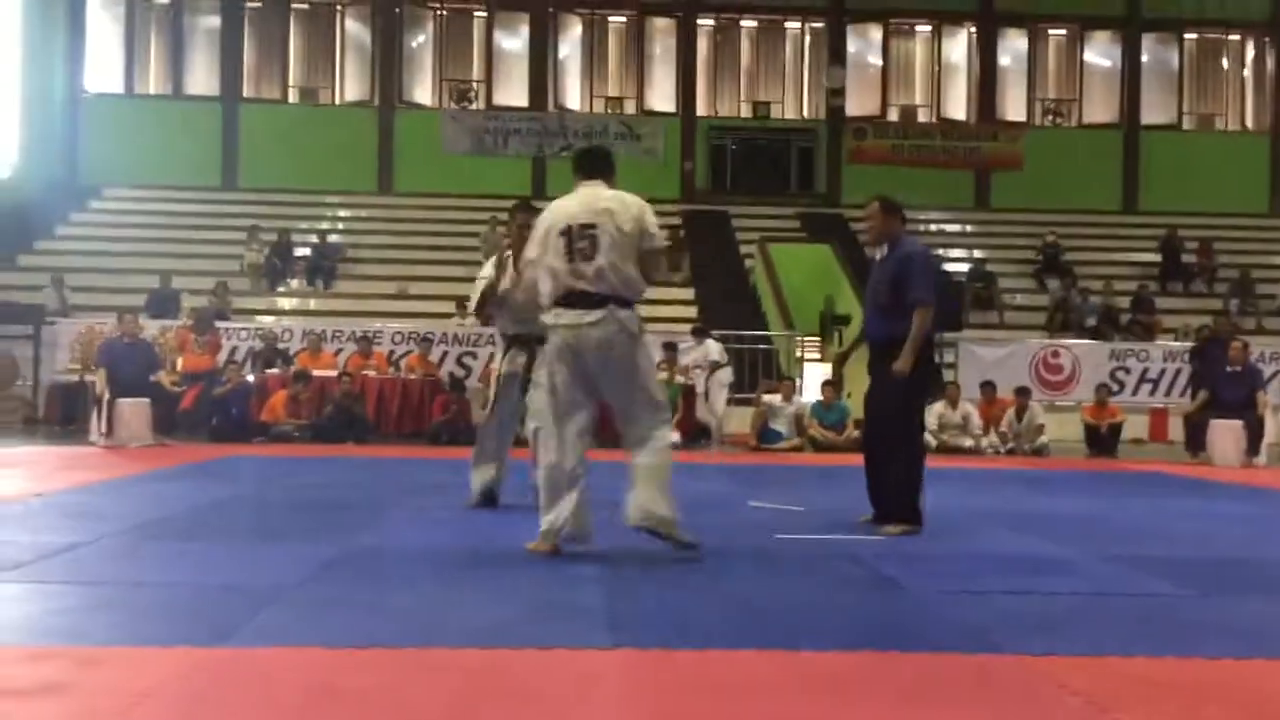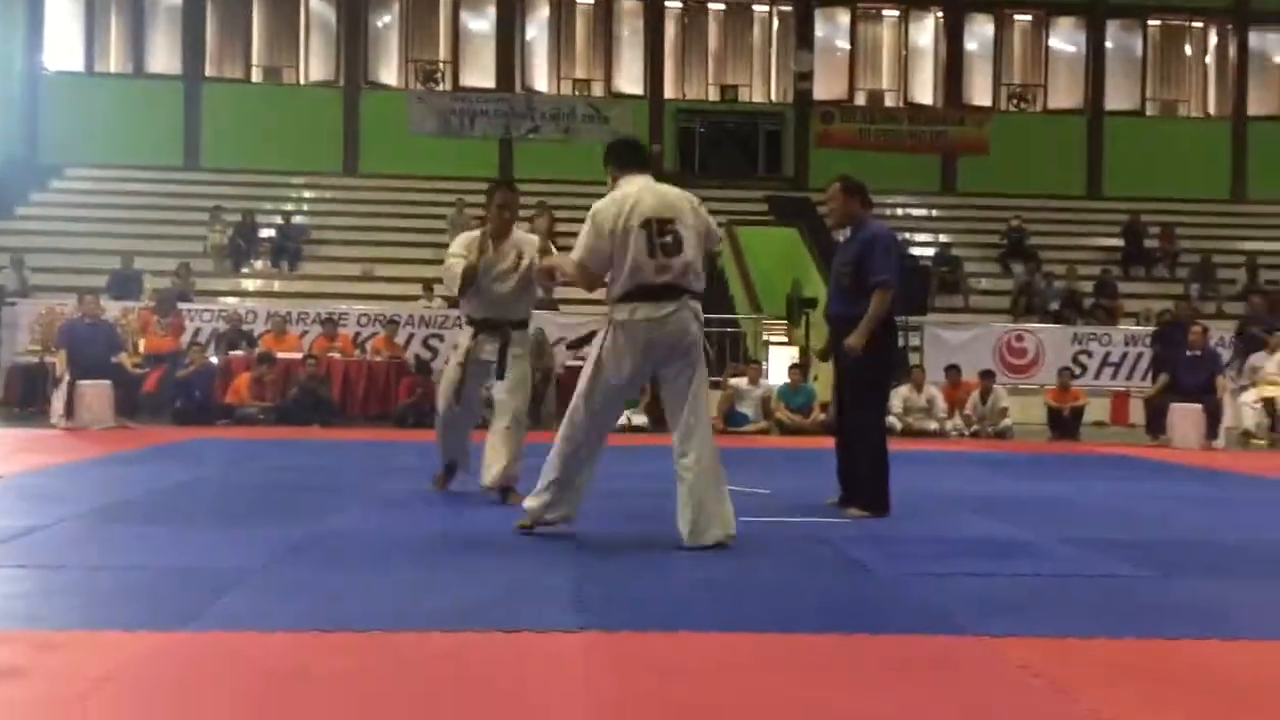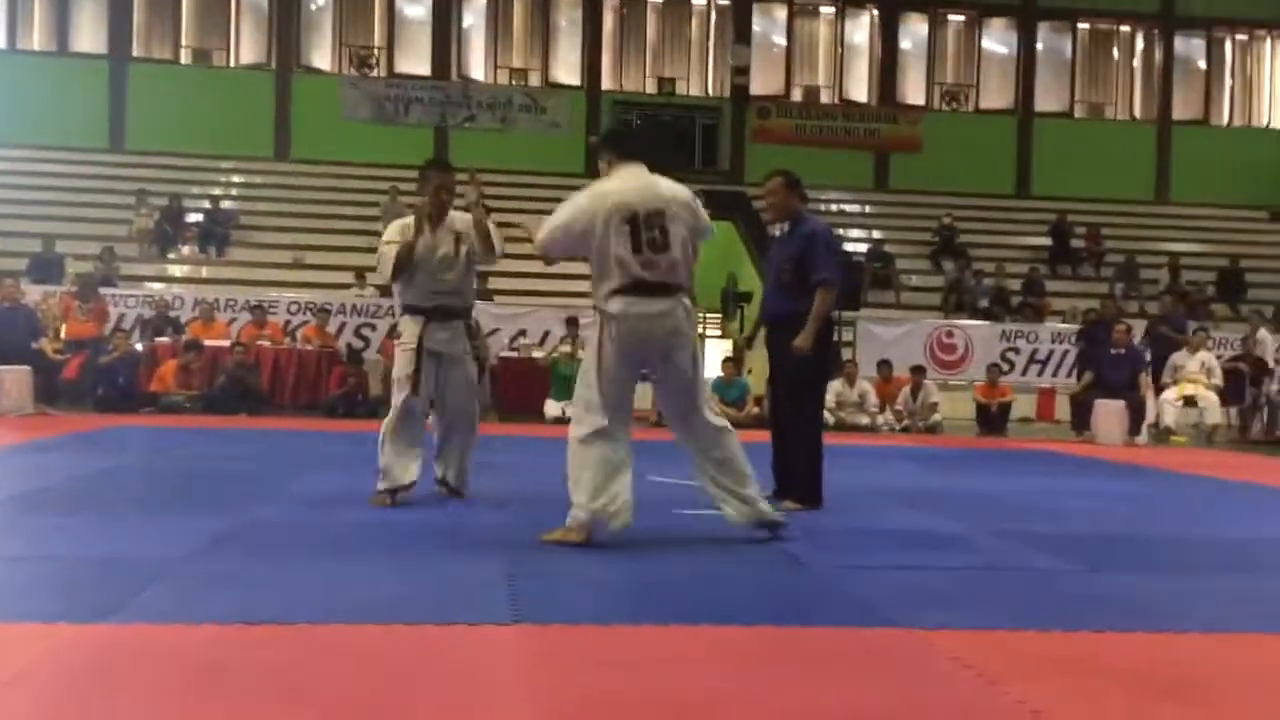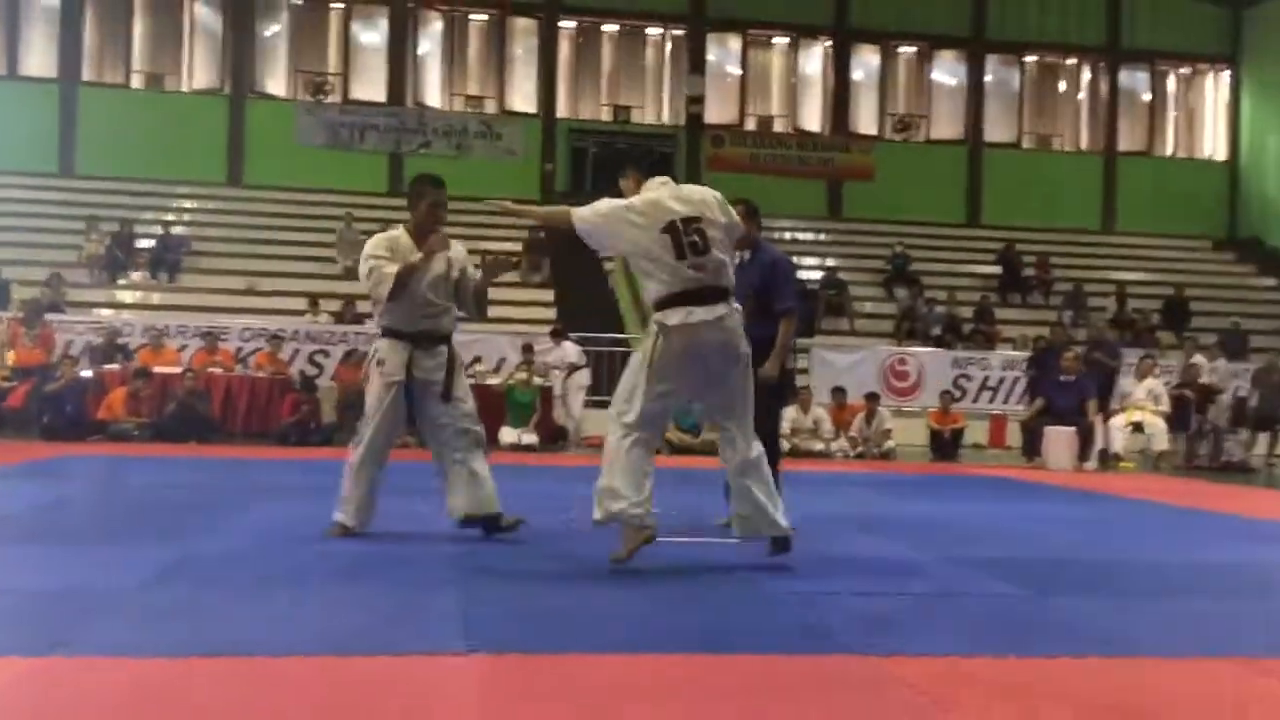
dt=0.3s
person 1, frame 1
left shoulder: (551, 214)
right shoulder: (632, 207)
left elbow: (533, 284)
right elbow: (655, 269)
left hip: (565, 326)
right hip: (615, 325)
left knee: (563, 436)
right knee: (649, 426)
left ankle: (554, 531)
right ankle: (653, 510)
person 1, frame 2
left shoulder: (607, 207)
right shoulder: (688, 202)
left elbow: (586, 278)
right elbow: (706, 254)
left wrist: (557, 265)
left hip: (631, 320)
right hip: (683, 318)
left knee: (585, 421)
right knee: (693, 429)
left ankle: (545, 507)
right ankle: (707, 528)
person 1, frame 3
left shoulder: (594, 198)
right shoulder: (680, 194)
left elbow: (547, 251)
right elbow: (694, 248)
left wrist: (539, 232)
left hip: (623, 316)
right hip: (672, 312)
left knee: (595, 421)
right knee: (697, 419)
left ankle: (588, 519)
right ankle: (753, 507)
person 1, frame 4
left shoulder: (627, 211)
right shoulder: (709, 197)
left elbow: (564, 218)
right elbow: (734, 235)
left wrist: (513, 209)
left hip: (675, 327)
right hip: (724, 319)
left knee: (632, 424)
right knee: (736, 428)
left ankle: (635, 520)
right ankle: (767, 525)
person 2, frame 1
right shoulder: (497, 266)
right elbow: (480, 309)
right wrist: (498, 275)
left hip: (543, 352)
right hip: (511, 353)
right knee: (496, 424)
right ankle: (485, 488)
person 2, frame 2
left shoulder: (530, 244)
right shoulder: (467, 242)
right elbow: (458, 284)
right wrist: (480, 252)
left hip: (513, 340)
right hip: (476, 336)
left knee: (510, 410)
right knee: (453, 406)
left ankle: (503, 481)
right ankle: (452, 462)
person 2, frame 3
left shoulder: (466, 225)
right shoulder: (401, 229)
left elbow: (490, 254)
right elbow: (393, 271)
left wrist: (478, 209)
right wrist: (418, 230)
left hip: (457, 329)
right hip: (417, 329)
left knee: (460, 410)
right knee: (406, 406)
left ankle: (448, 474)
right ankle: (390, 484)
person 2, frame 4
left shoulder: (454, 252)
right shoulder: (382, 244)
left elbow: (472, 306)
right elbow: (384, 288)
left wrist: (486, 279)
right wrist: (423, 257)
left hip: (440, 357)
right hip: (396, 354)
left knee: (463, 432)
right knee: (374, 438)
left ankle: (484, 513)
right ankle: (348, 517)
person 3, frame 1
left shoulder: (914, 255)
right shoulder: (885, 259)
left elbow: (923, 310)
left wrist: (908, 357)
left hip: (907, 361)
right hip: (883, 358)
left knee: (903, 437)
right knee: (875, 436)
left ankle: (906, 515)
right ankle: (884, 511)
person 3, frame 2
left shoulder: (878, 237)
right shoulder: (850, 241)
left elbow: (884, 291)
left wrist: (861, 334)
right wrist: (833, 338)
left hip: (869, 341)
right hip: (848, 341)
left knee: (866, 420)
right knee: (846, 420)
left ankle: (872, 500)
right ankle: (852, 492)
person 3, frame 3
left shoulder: (816, 234)
right shoulder: (782, 238)
left elbow: (826, 289)
left wrist: (809, 334)
right wrist: (755, 330)
left hip: (804, 339)
right hip: (780, 336)
left knee: (803, 416)
right knee: (781, 415)
left ankle: (806, 493)
right ankle: (786, 487)
person 3, frame 4
left shoulder: (775, 262)
right shoulder: (735, 266)
left elbow: (789, 316)
left wrist: (776, 362)
left hip: (763, 364)
left knee: (760, 439)
